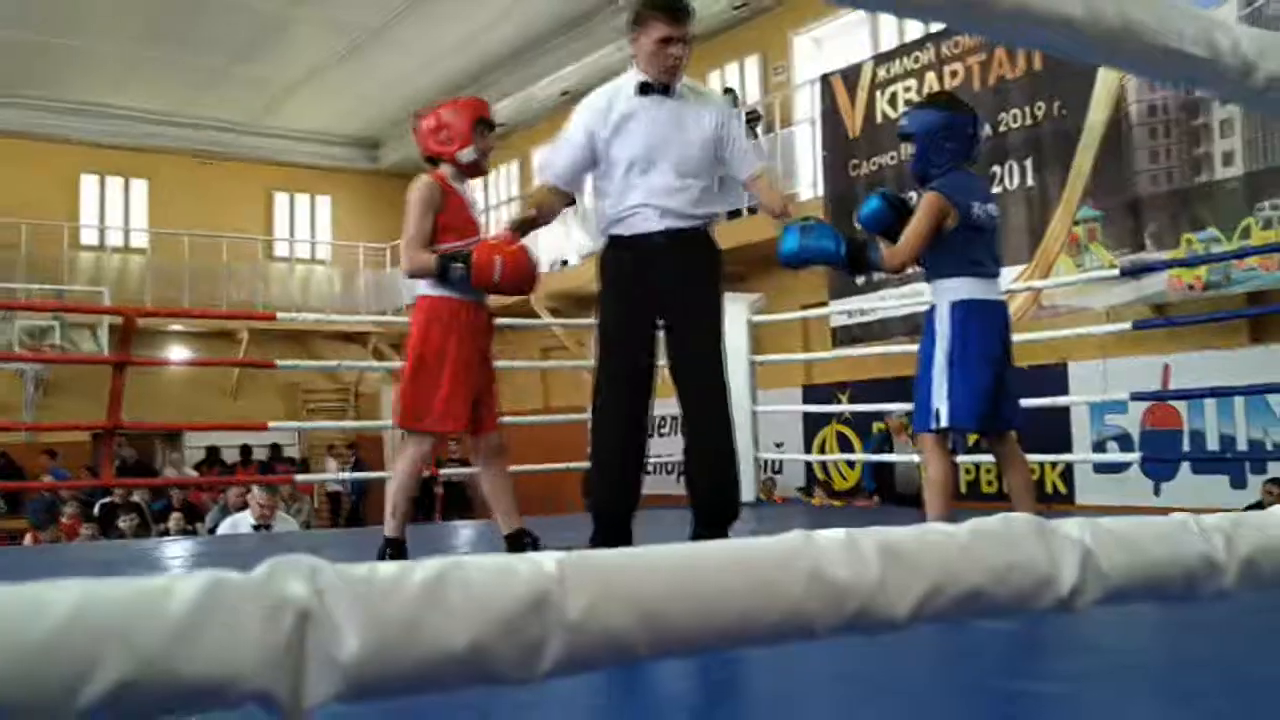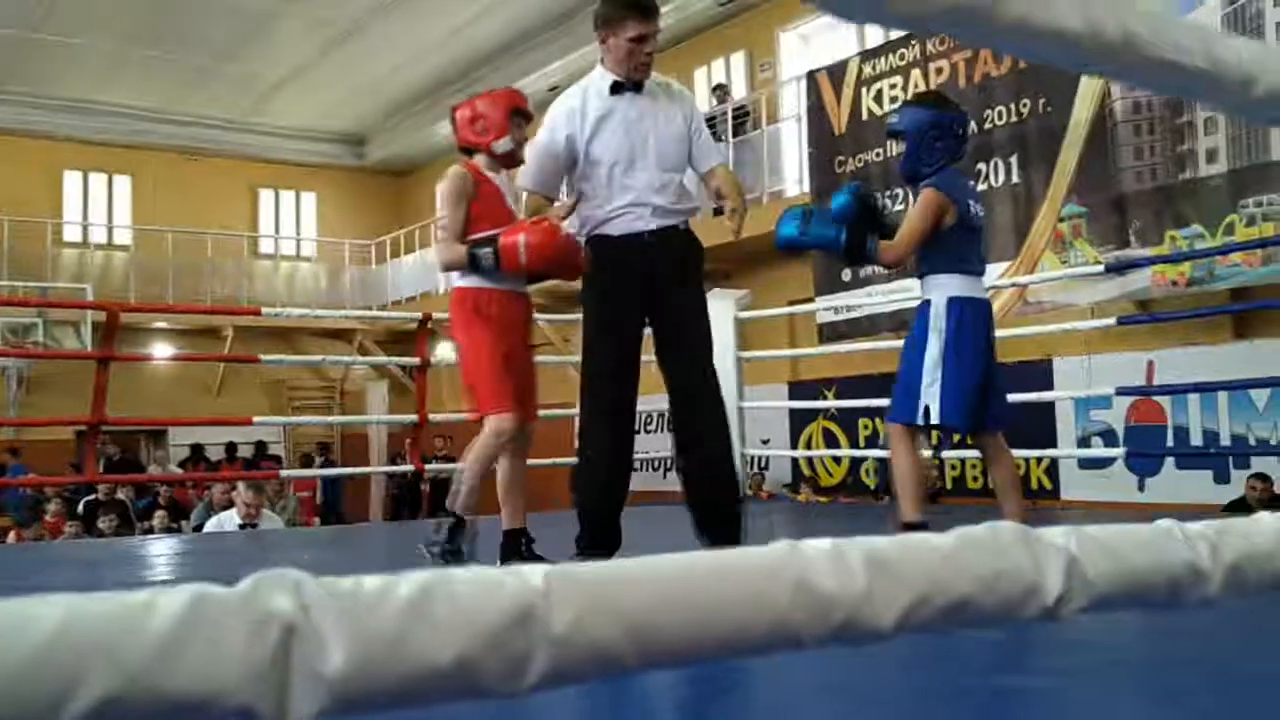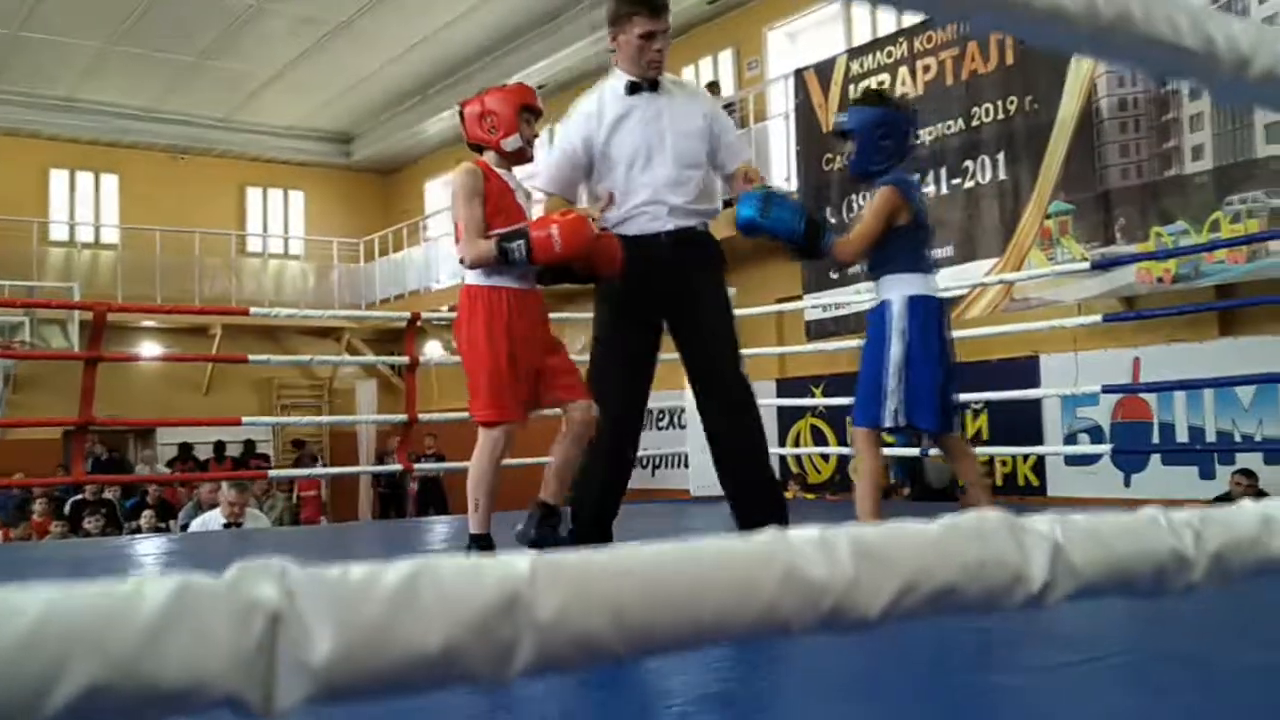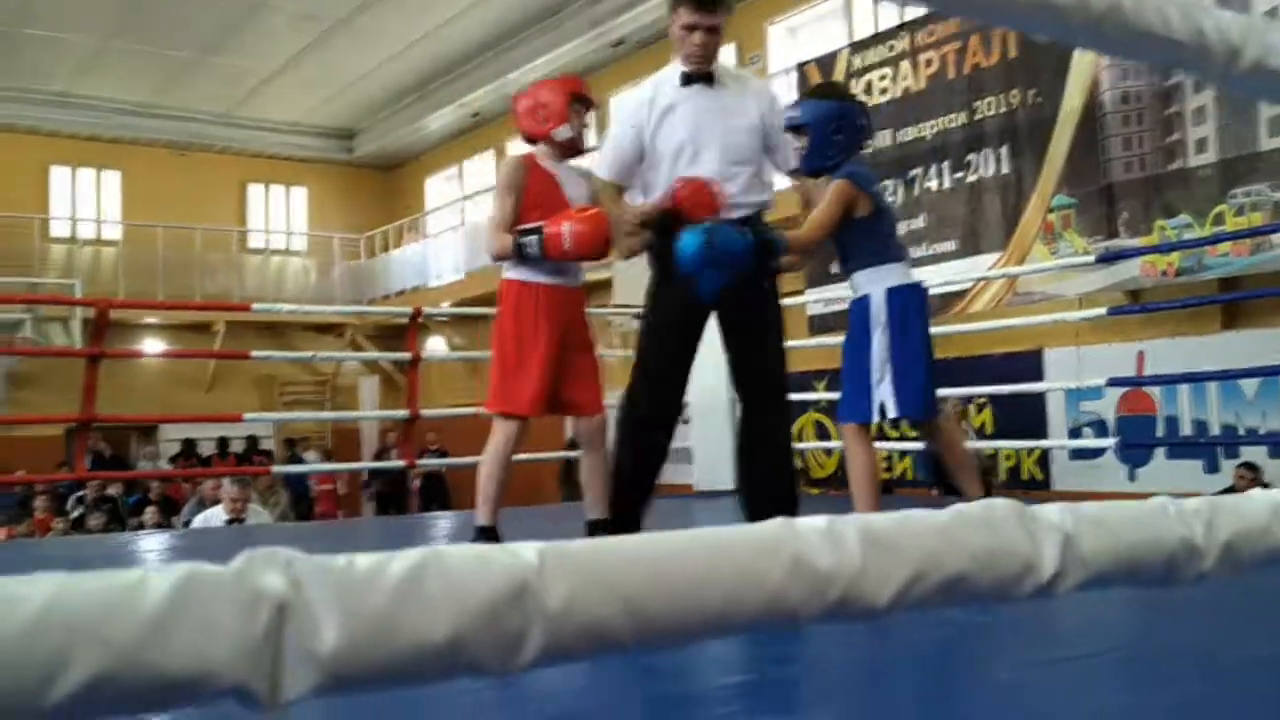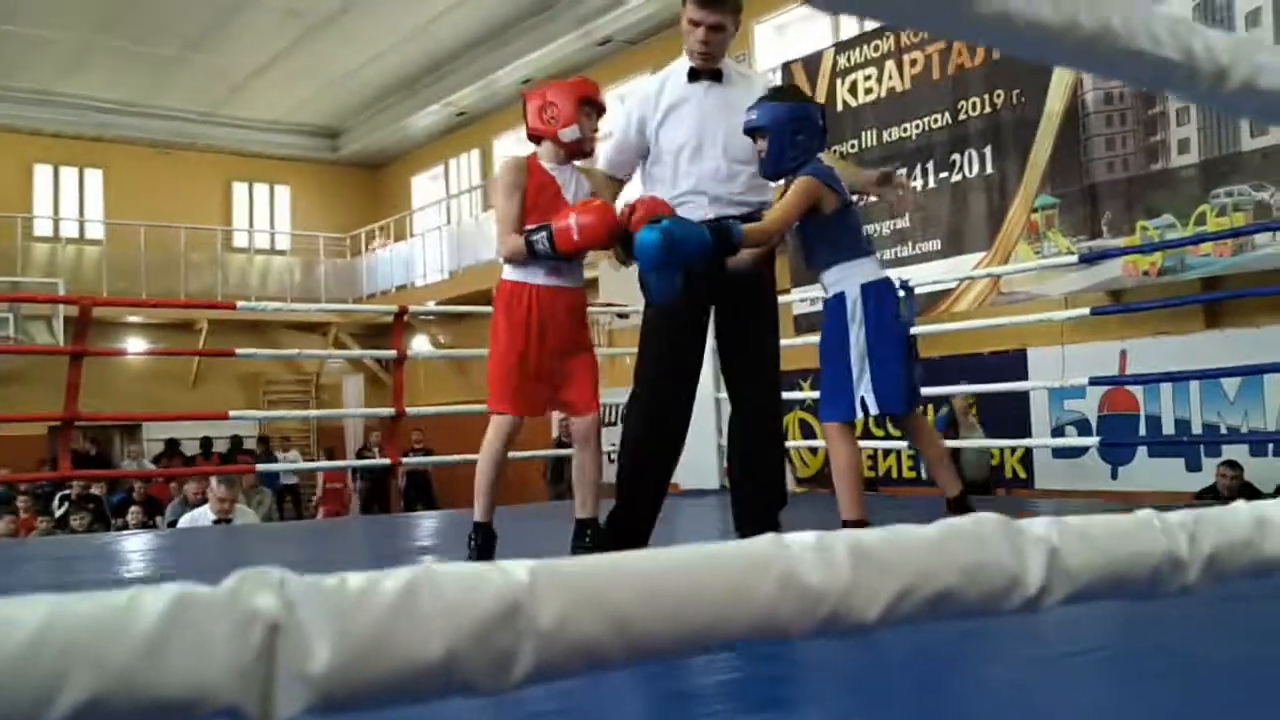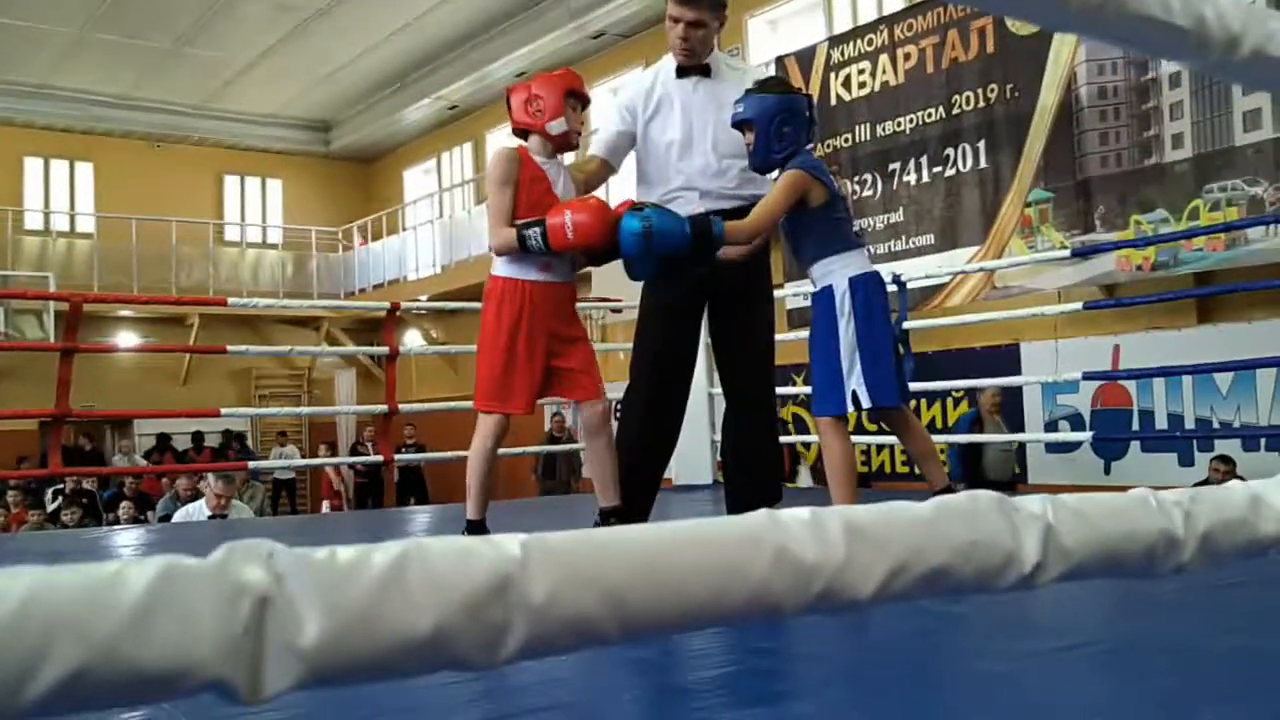
dt=0.3s
person 1, frame 1
left shoulder: (712, 108)
right shoulder: (601, 107)
left elbow: (753, 175)
right elbow: (556, 184)
left wrist: (790, 212)
right wrist: (527, 218)
left hip: (690, 252)
right hip: (628, 256)
left knee: (703, 388)
right knee: (619, 392)
left ankle: (713, 531)
right ankle: (610, 537)
person 1, frame 2
left shoulder: (678, 101)
right shoulder: (572, 109)
left elbow: (711, 167)
right elbow: (536, 193)
left wrist: (730, 196)
left hip: (674, 250)
right hip: (611, 256)
left knee: (696, 386)
right knee: (607, 395)
left ankle: (722, 529)
right ankle: (597, 540)
person 1, frame 3
left shoulder: (696, 101)
right shoulder: (591, 112)
left elbow: (737, 167)
right elbow: (555, 197)
left wrist: (759, 193)
left hip: (693, 252)
right hip: (630, 258)
left knee: (724, 386)
right knee: (614, 397)
left ankle: (765, 525)
right ankle: (588, 533)
person 1, frame 4
left shoulder: (756, 94)
right shoulder: (645, 101)
left elbow: (800, 164)
right elbow: (609, 184)
right wrist: (626, 222)
left hip: (746, 246)
right hip: (680, 251)
left knee: (763, 384)
right knee: (654, 386)
left ankle: (772, 522)
right ankle: (621, 524)
person 1, frame 5
left shoulder: (762, 92)
right shoulder: (651, 95)
right elbow: (608, 175)
right wrist: (618, 226)
left hip: (744, 246)
left knee: (755, 384)
right knee: (659, 387)
left ankle: (759, 524)
right ankle: (627, 529)
person 1, frame 6
left shoulder: (752, 85)
right shoulder: (643, 90)
right elbow: (599, 160)
left knee: (749, 377)
right knee: (654, 380)
left ankle: (753, 512)
right ankle: (622, 515)
person 2, frame 1
left shoulder: (463, 196)
right shoulder: (429, 187)
right elbow: (417, 261)
left wrist: (498, 268)
right wrist: (472, 268)
left hip: (471, 323)
right hip: (440, 319)
left knee: (489, 441)
right knee: (423, 440)
left ankle: (519, 546)
right ankle: (391, 550)
person 2, frame 2
left shoulder: (506, 187)
right shoulder: (461, 177)
right elbow: (447, 253)
left wrist: (548, 259)
right wrist: (503, 251)
left hip: (512, 312)
right hip: (477, 307)
left knee: (519, 433)
right knee: (503, 421)
left ankle: (515, 545)
right ankle: (454, 524)
person 2, frame 3
left shoulder: (519, 188)
right shoulder: (471, 175)
right elbow: (472, 252)
left wrist: (575, 261)
right wrist: (532, 243)
left hip: (528, 311)
right hip: (488, 309)
left knee: (583, 413)
right knee: (496, 429)
left ankle: (544, 519)
right ankle: (479, 548)
person 2, frame 4
left shoulder: (582, 181)
right shoulder: (517, 170)
left elbow: (618, 237)
right elbow: (495, 245)
right wrist: (552, 241)
left hip: (570, 307)
right hip: (527, 303)
left knee: (592, 423)
right knee: (511, 423)
left ankle: (600, 532)
right ankle: (483, 536)
person 2, frame 5
left shoulder: (588, 182)
right shoulder: (517, 170)
left elbow: (616, 241)
right elbow: (508, 247)
right wrist: (558, 235)
left hip: (570, 310)
right hip: (522, 303)
left knee: (587, 423)
right knee: (506, 421)
left ankle: (587, 534)
right ankle: (480, 537)
person 2, frame 6
left shoulder: (566, 175)
right shoulder: (508, 162)
left elbow: (577, 255)
right elbow: (499, 239)
left wrist: (608, 235)
right wrist: (553, 232)
left hip: (559, 306)
right hip: (514, 299)
left knee: (596, 412)
right knee: (495, 419)
left ankle: (613, 524)
right ankle: (474, 531)
person 3, frame 1
left shoulder: (938, 194)
right shoulder: (981, 190)
left elbow: (898, 259)
left wrist: (834, 248)
right wrist: (904, 223)
left hip: (957, 314)
right hip: (990, 311)
left knee: (933, 434)
right knee: (999, 434)
person 3, frame 2
left shoulder: (935, 190)
right shoulder: (961, 188)
left elbow: (895, 254)
right elbow: (916, 250)
left wrist: (834, 235)
right wrist: (872, 223)
left hip: (947, 312)
right hip: (971, 311)
left knee: (902, 427)
right knee: (986, 434)
left ankle: (911, 537)
person 3, frame 3
left shoulder: (889, 189)
right shoulder: (901, 187)
left elbow: (849, 251)
right elbow: (863, 249)
left wrist: (792, 226)
right wrist: (799, 229)
left hip: (903, 311)
right hip: (922, 310)
left knee: (865, 431)
right knee: (943, 432)
person 3, frame 4
left shoulder: (843, 182)
right shoulder: (851, 180)
left elbow: (806, 239)
right elbow: (808, 251)
left hip: (884, 303)
right hip: (891, 302)
left knee: (854, 424)
right knee: (927, 419)
person 3, frame 5
left shoulder: (810, 180)
right shoulder: (809, 181)
left elbow: (764, 232)
right elbow: (764, 253)
left wrist: (700, 238)
right wrist: (704, 267)
left hip: (858, 299)
right hip: (864, 298)
left knee: (837, 423)
right knee: (905, 413)
right ankle: (960, 508)
person 3, frame 6
left shoulder: (798, 174)
right shoulder: (802, 173)
left elbow: (749, 230)
right elbow: (756, 244)
left wrist: (683, 232)
right wrist: (689, 253)
left hip: (846, 294)
right hip: (850, 293)
left knee: (829, 416)
right knee: (890, 409)
